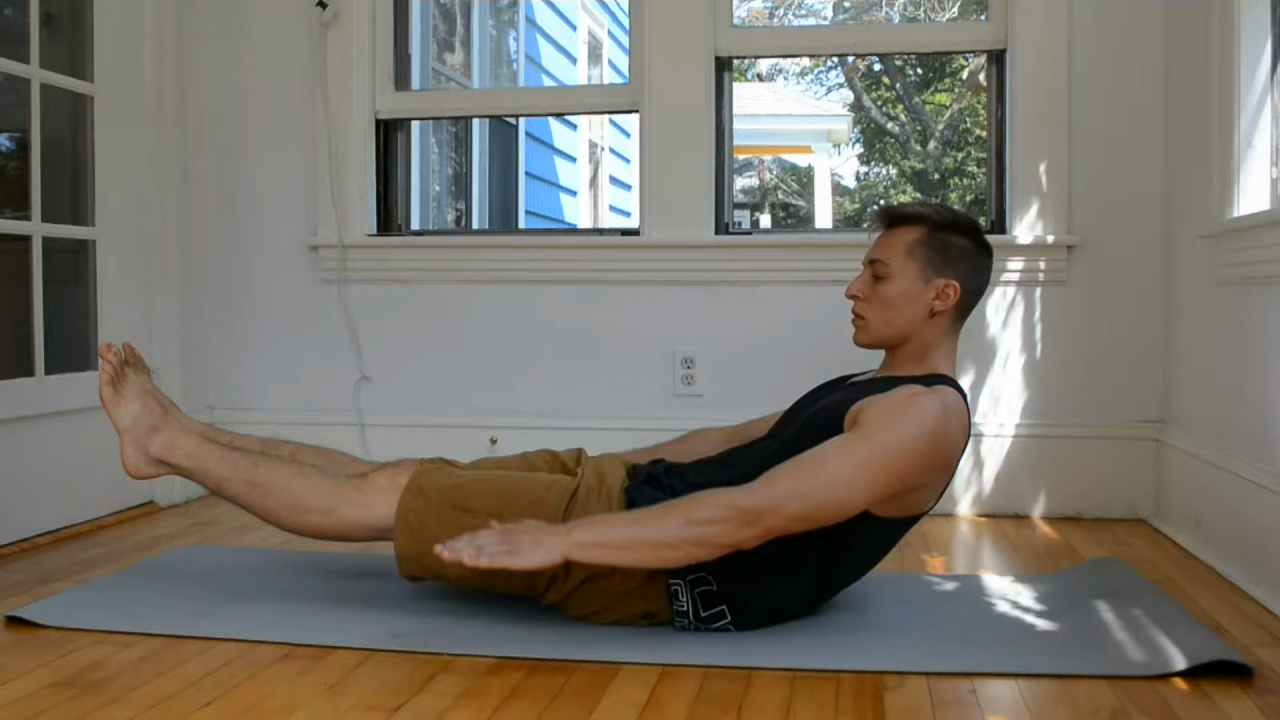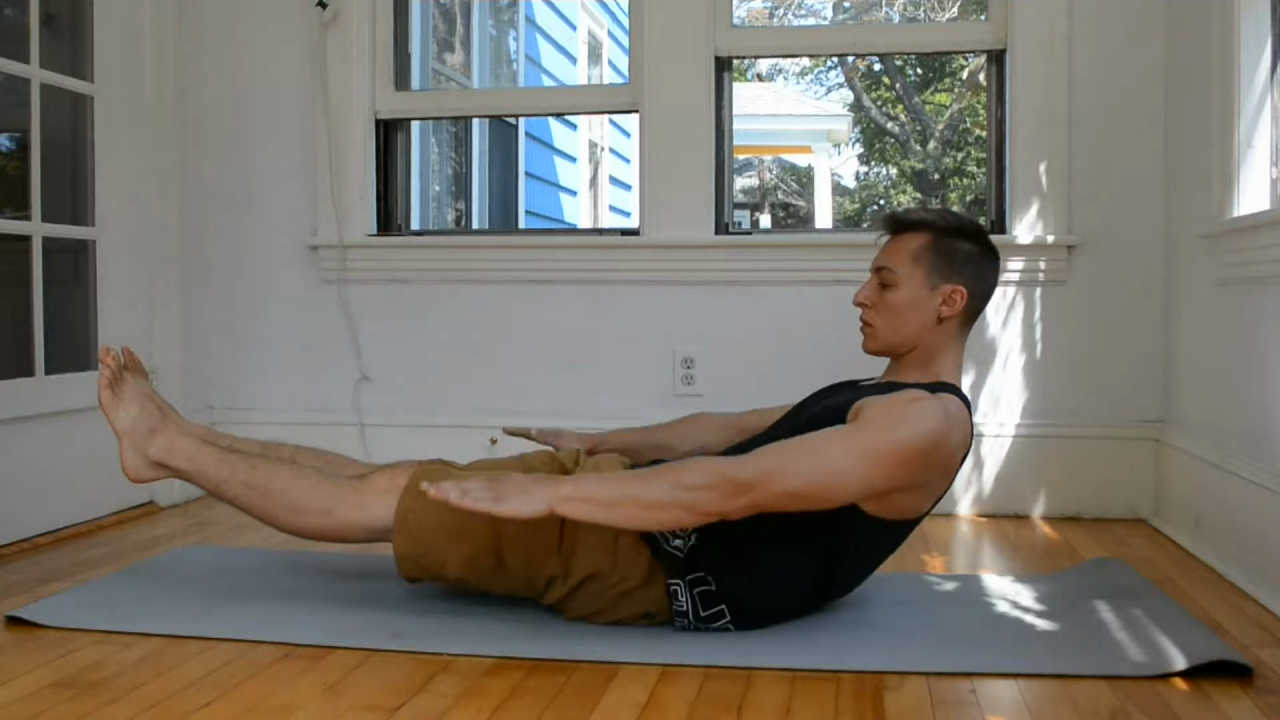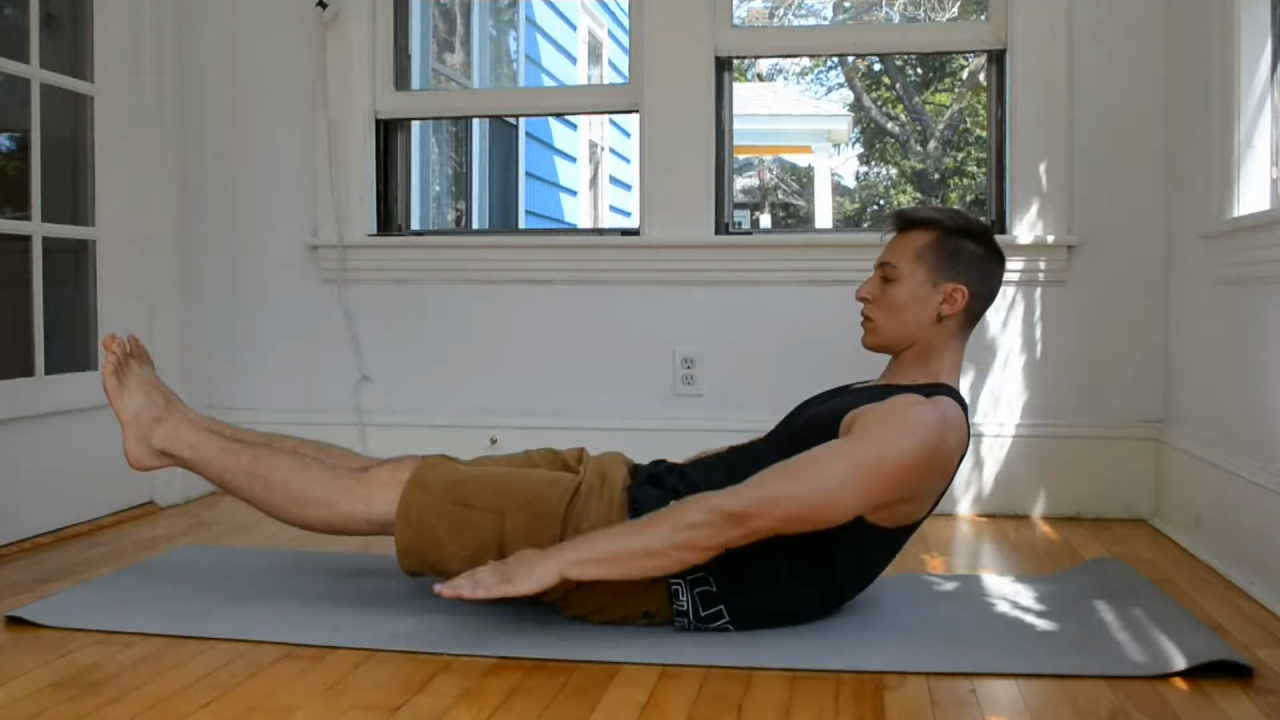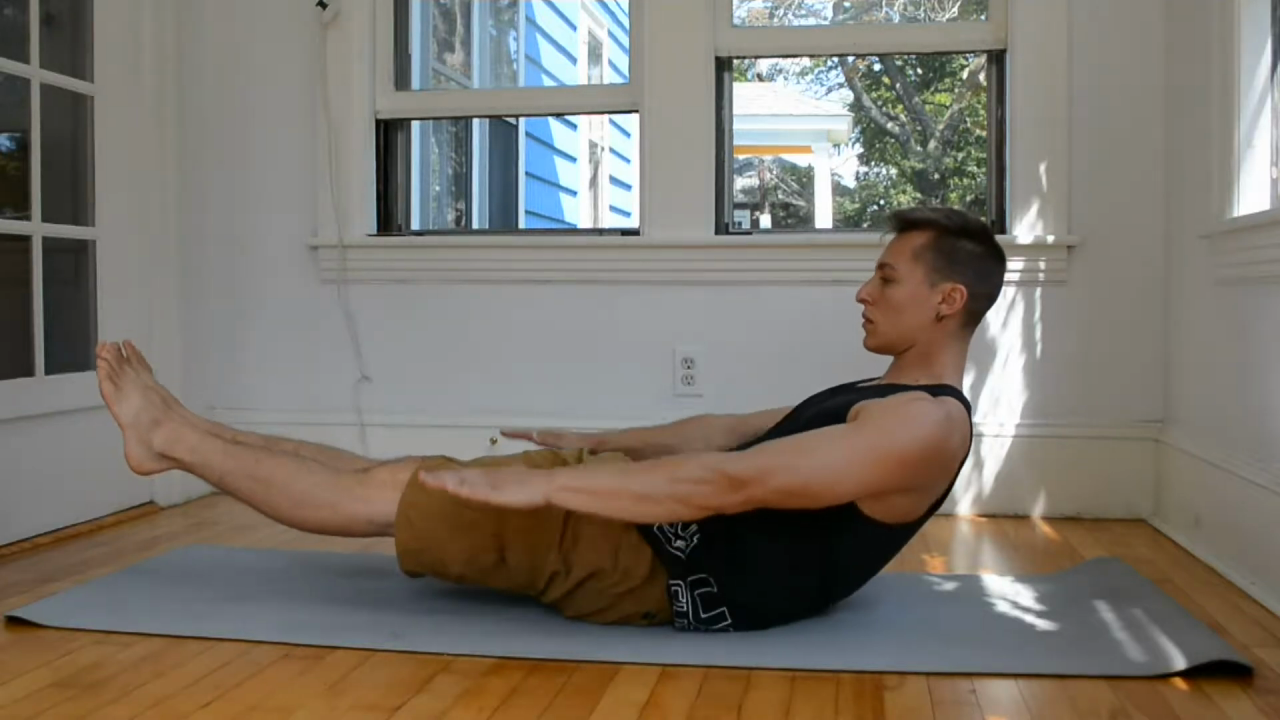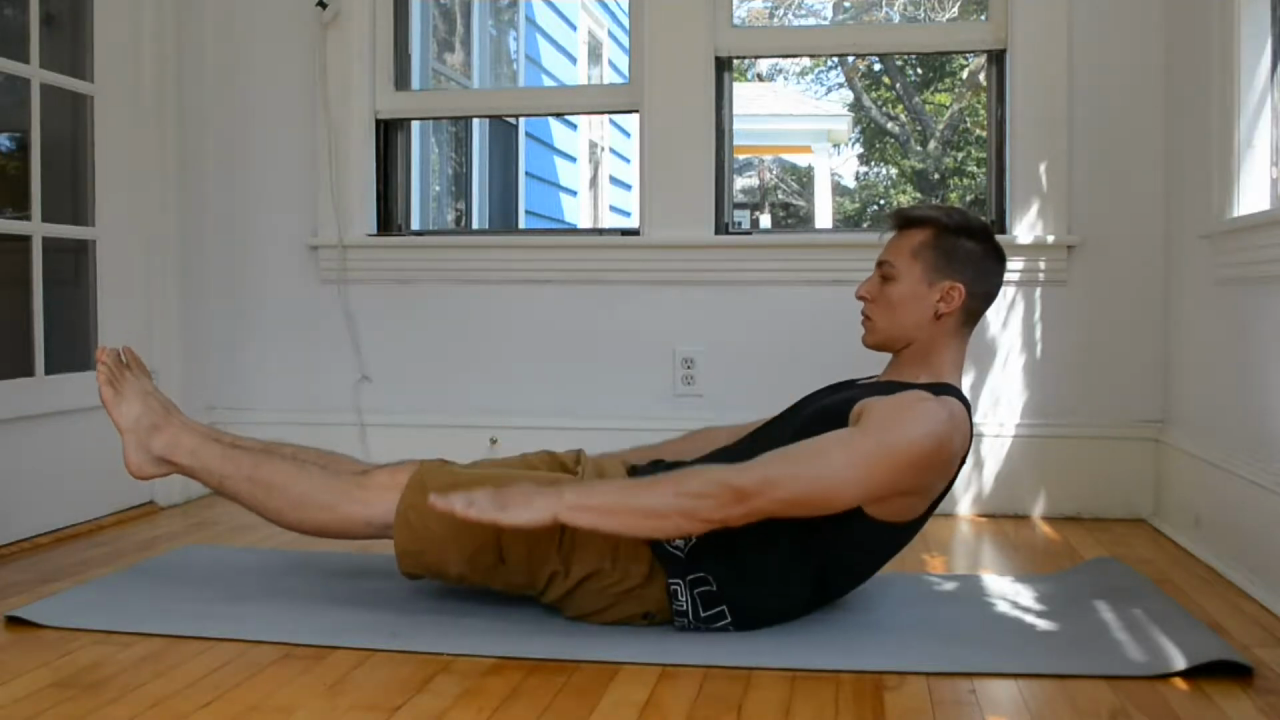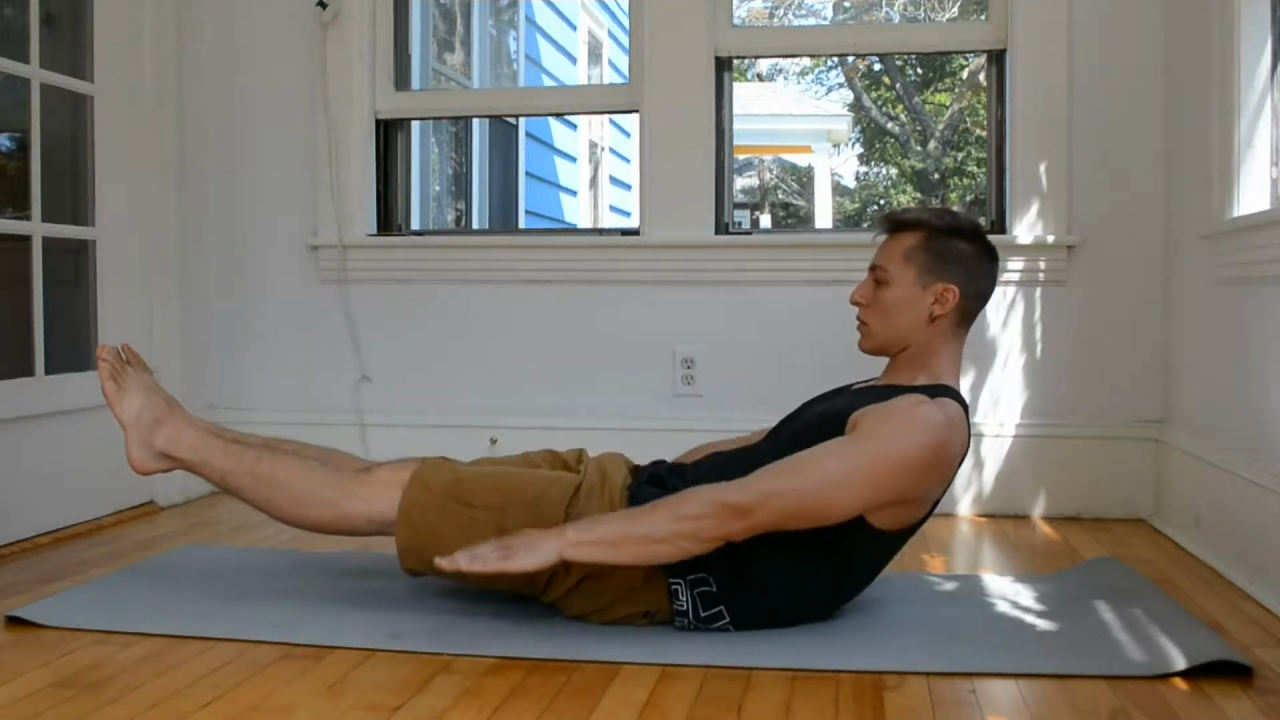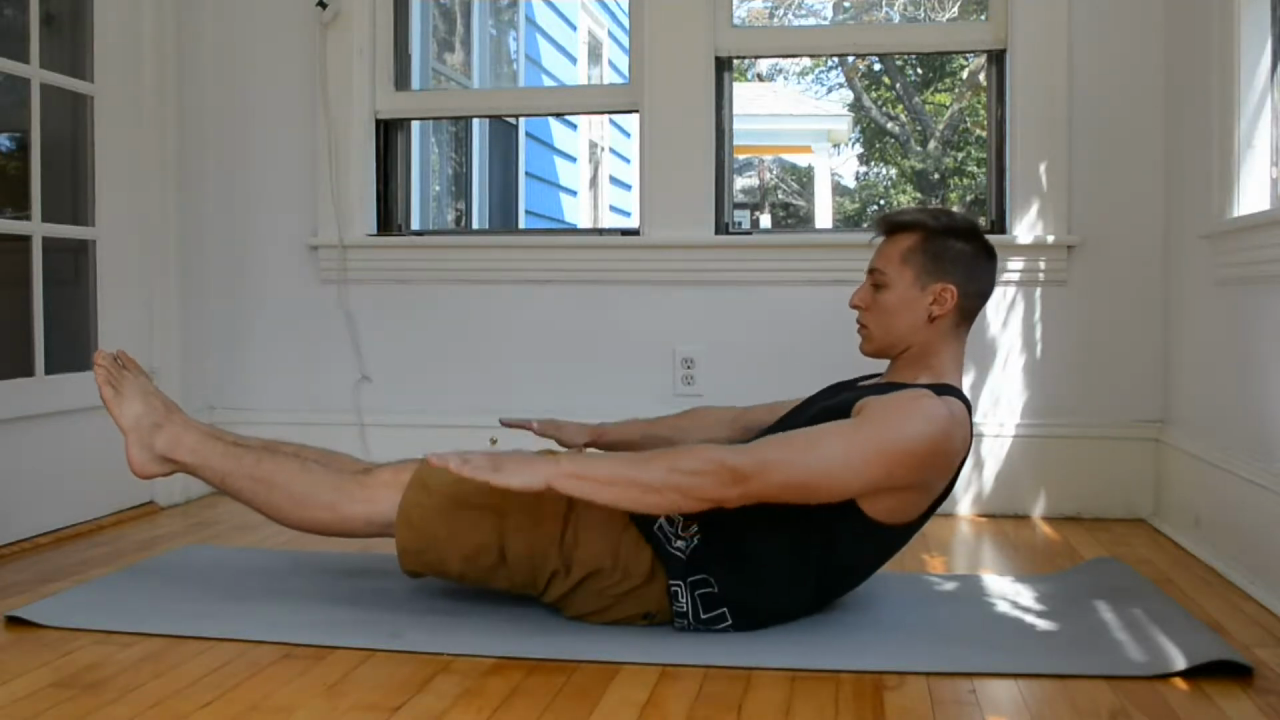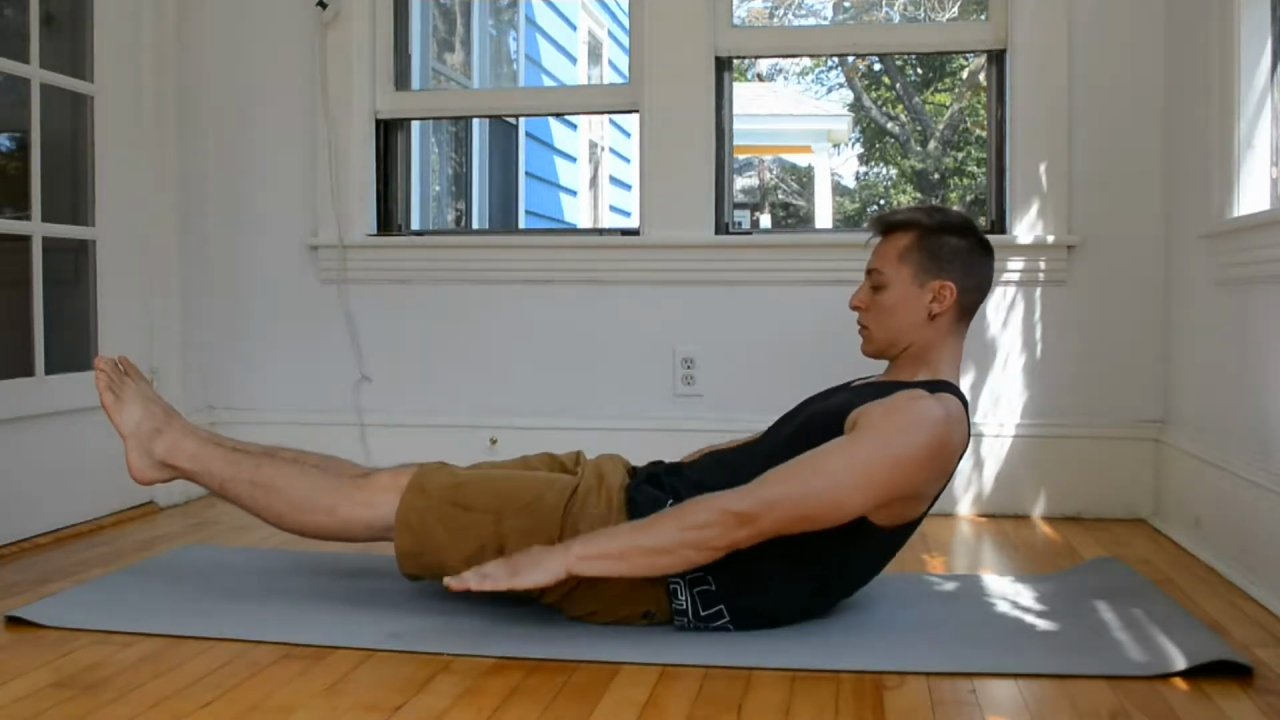
dt=0.5s
person 1, frame 1
left shoulder: (924, 421)
right shoulder: (878, 392)
left elbow: (747, 518)
left wrist: (559, 541)
right wrist: (624, 463)
left hip: (667, 573)
right hip: (633, 488)
left knee: (380, 497)
right knee: (395, 482)
left ankle: (168, 438)
right ankle: (175, 438)
person 1, frame 2
left shoulder: (924, 426)
right shoulder: (887, 403)
left elbow: (734, 489)
left wrist: (549, 497)
right wrist: (595, 442)
left hip: (663, 563)
right hip: (639, 499)
left knee: (381, 501)
right knee: (397, 485)
left ankle: (168, 443)
right ankle: (175, 440)
person 1, frame 3
left shoulder: (921, 431)
right shoulder: (889, 402)
left elbow: (737, 517)
left wrist: (555, 559)
right wrist: (572, 515)
left hip: (659, 574)
right hip: (639, 491)
left knee: (379, 493)
right knee: (396, 477)
left ankle: (170, 430)
right ankle: (175, 430)
person 1, frame 4
left shoulder: (923, 430)
right shoulder: (891, 401)
left elbow: (729, 484)
left wrist: (547, 487)
right wrist: (594, 445)
left hip: (654, 558)
right hip: (651, 522)
left knee: (380, 493)
right knee: (392, 482)
left ankle: (171, 433)
right ankle: (176, 437)
person 1, frame 5
left shoulder: (924, 429)
right shoulder: (892, 396)
left elbow: (739, 491)
left wrist: (546, 503)
right wrist: (617, 456)
left hip: (657, 568)
right hip: (639, 490)
left knee: (379, 497)
right knee: (395, 482)
left ankle: (172, 439)
right ankle: (178, 440)
person 1, frame 6
left shoulder: (921, 433)
right shoulder: (891, 402)
left elbow: (735, 511)
left wrist: (550, 542)
right wrist: (560, 516)
left hip: (657, 567)
right hip: (638, 491)
left knee: (385, 494)
right knee: (401, 486)
left ankle: (175, 435)
right ankle: (181, 438)
person 1, frame 7
left shoulder: (925, 426)
right shoulder: (892, 396)
left elbow: (729, 473)
right elbow: (731, 426)
left wrist: (548, 474)
right wrist: (597, 435)
left hip: (662, 560)
right hip: (654, 513)
left knee: (384, 495)
right knee: (398, 483)
left ankle: (173, 437)
right ankle: (177, 440)
person 1, frame 8
left shoulder: (923, 426)
right shoulder: (892, 399)
left elbow: (741, 516)
left wrist: (559, 555)
right wrist: (581, 497)
left hip: (656, 571)
right hip: (641, 493)
left knee: (382, 500)
right knee: (399, 488)
left ankle: (174, 445)
right ankle: (180, 449)
